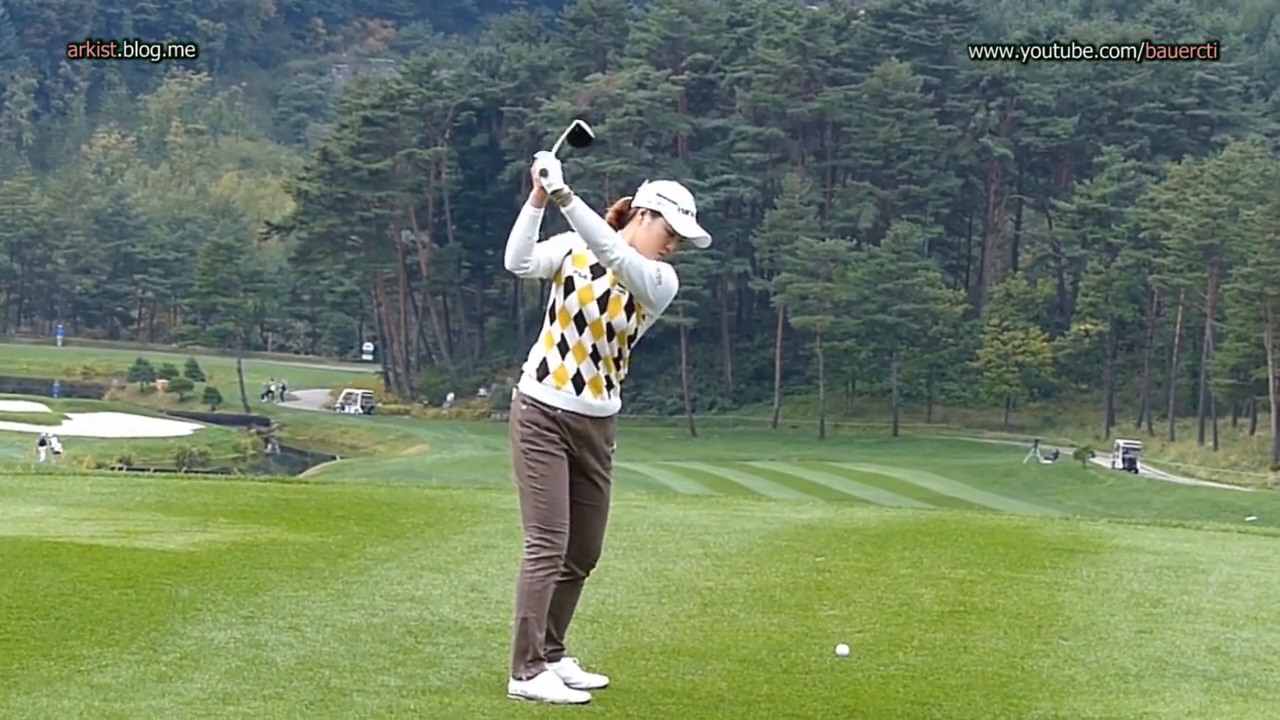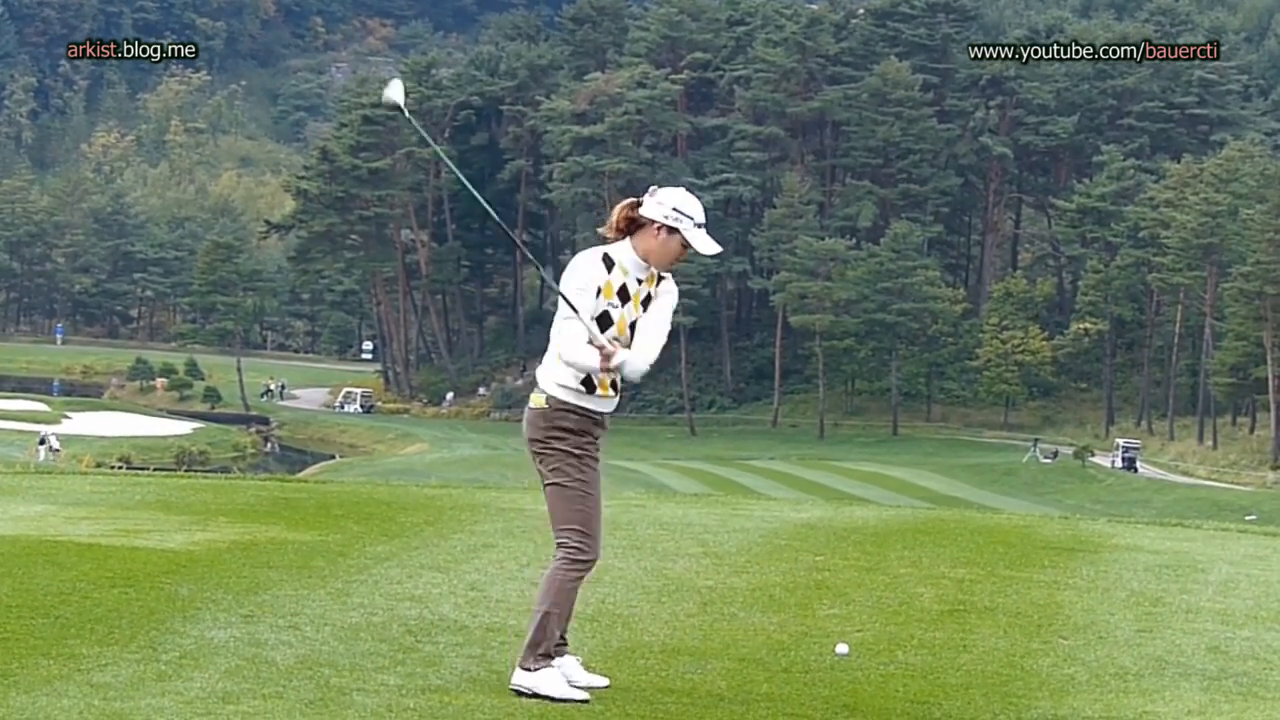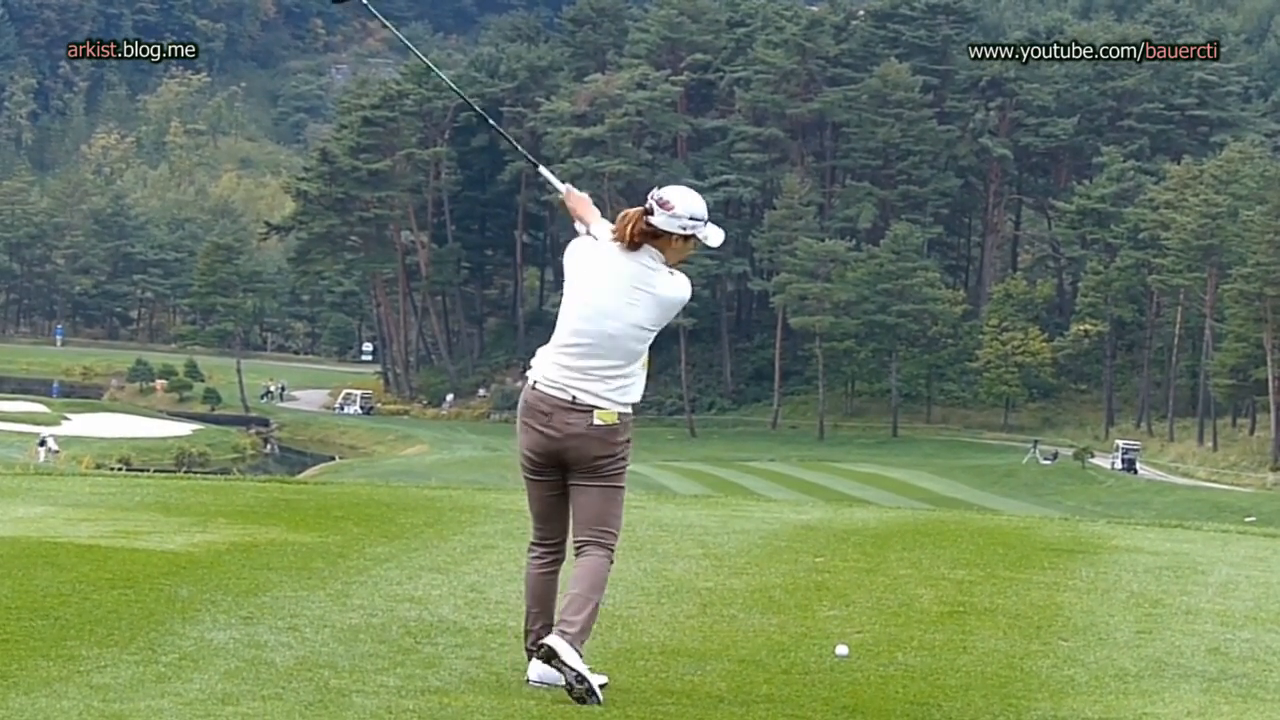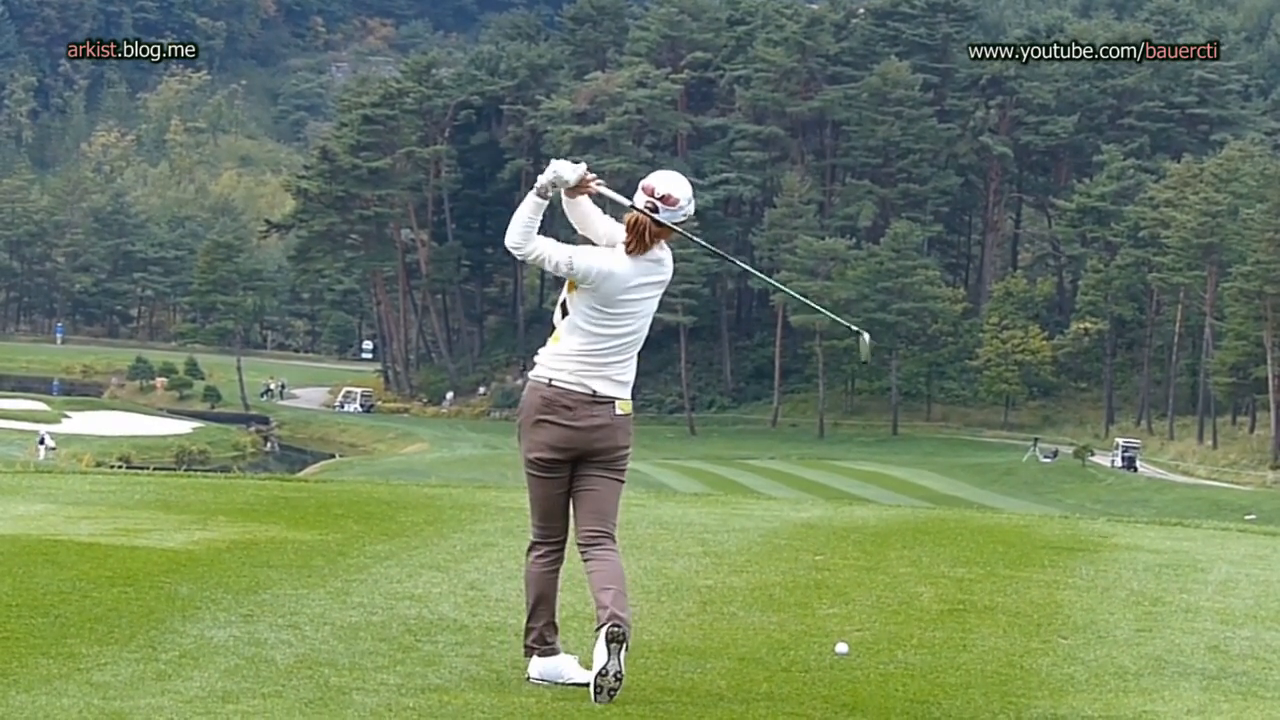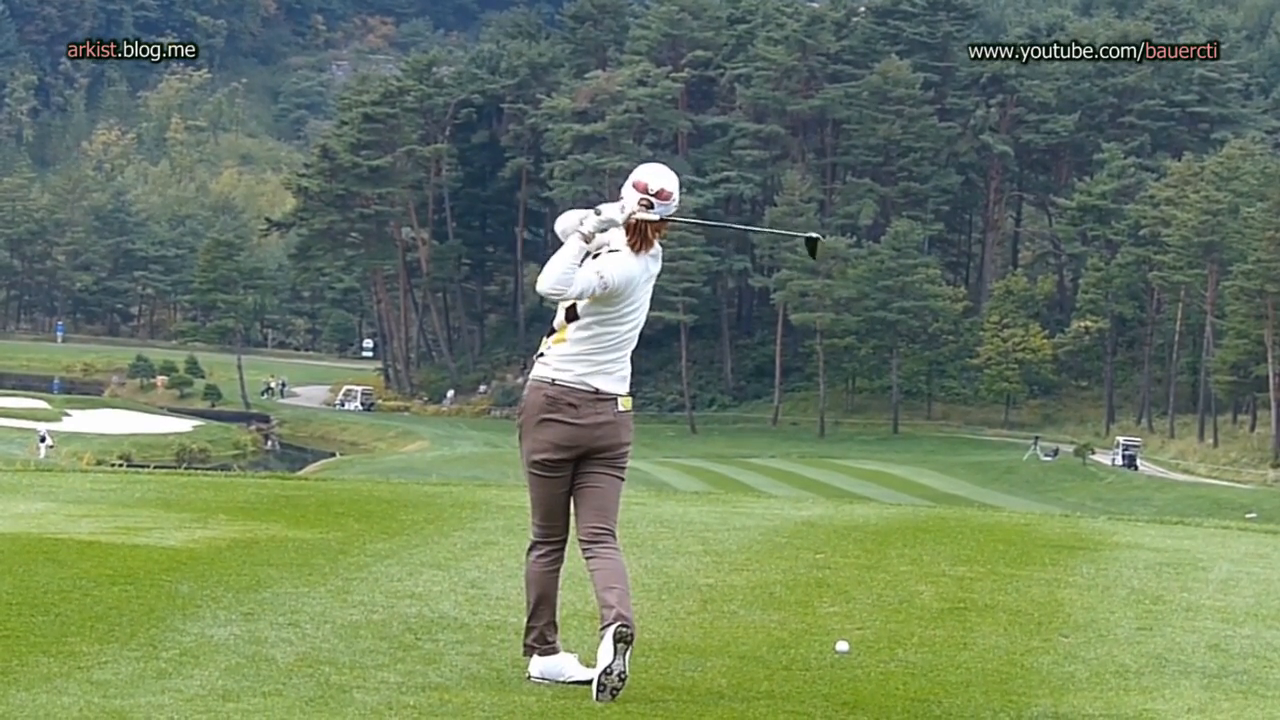
dt=0.3s
person 1, frame 1
left shoulder: (661, 282)
right shoulder: (569, 248)
left elbow: (615, 259)
right elbow: (517, 263)
left wrist: (565, 197)
right wrist: (539, 198)
left hip: (596, 427)
right hip: (542, 413)
left knee: (583, 553)
right knee: (547, 545)
left ankle: (551, 656)
right ankle: (527, 671)
person 1, frame 2
left shoulder: (664, 288)
right shoulder: (591, 268)
left elbow: (648, 347)
right elbow: (569, 347)
left wrist: (622, 361)
right wrist: (595, 354)
left hip: (576, 417)
right hip: (564, 417)
left knee: (575, 544)
right knee: (578, 548)
left ankle: (551, 654)
right ankle: (534, 667)
person 1, frame 3
left shoulder: (586, 254)
right shoulder: (674, 290)
left wrist: (589, 219)
right wrist: (597, 223)
left hip: (539, 409)
right hip: (600, 427)
left knee: (546, 542)
right knee: (596, 547)
left ankle: (543, 655)
right ankle: (567, 639)
person 1, frame 4
left shoulder: (603, 267)
right shoulder: (661, 263)
left elbow: (519, 243)
right elbow: (598, 224)
left wrist: (547, 186)
right wrist: (580, 190)
left hip: (551, 406)
right hip: (610, 417)
left knee: (547, 540)
right knee: (599, 539)
left ankle: (543, 653)
right ankle: (612, 626)
person 1, frame 5
left shoulder: (620, 269)
right shoulder: (647, 255)
left elbow: (552, 286)
right elbow: (566, 224)
left wrist: (593, 226)
left hip: (552, 405)
right hip: (609, 414)
left knee: (548, 538)
right knee: (600, 537)
left ankle: (543, 653)
right ankle: (618, 625)
